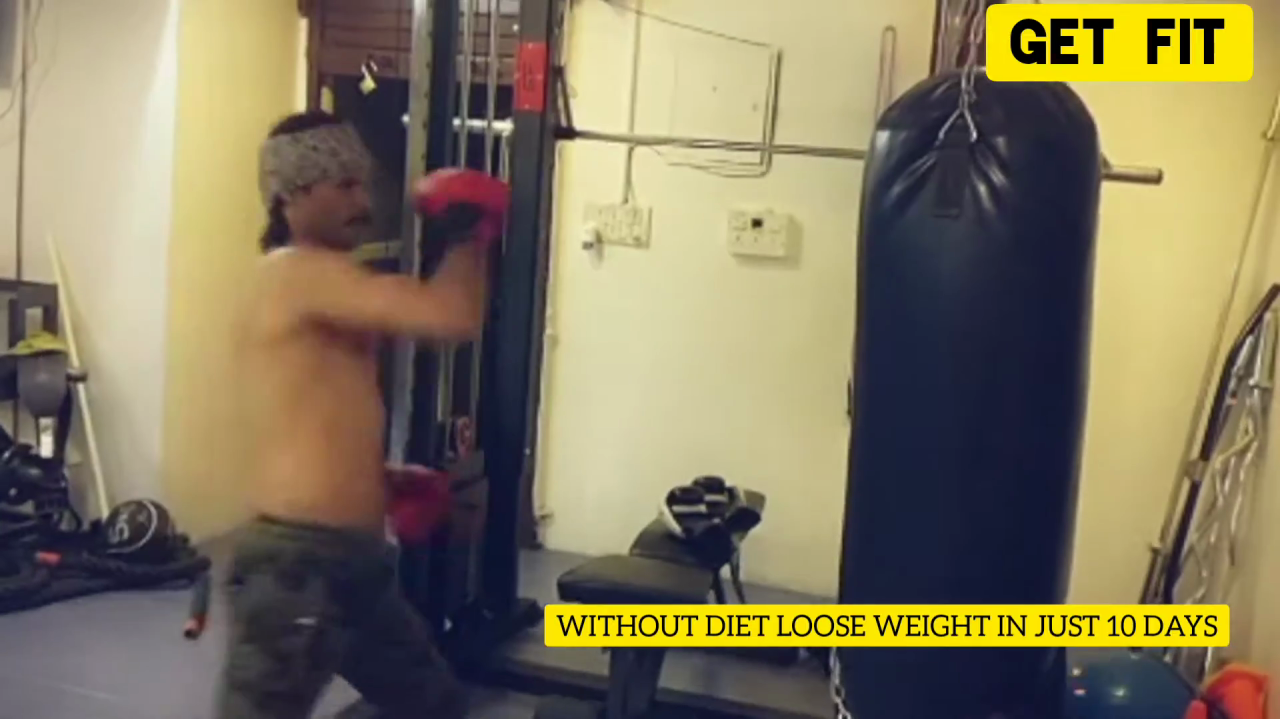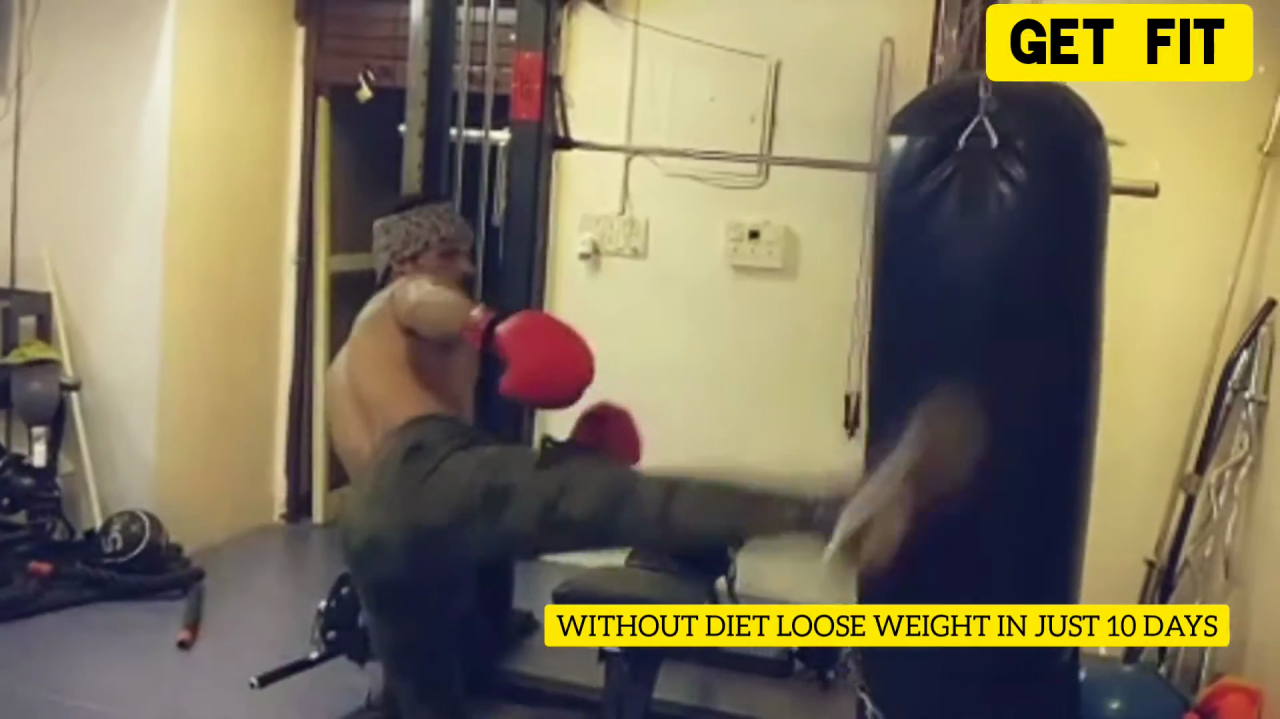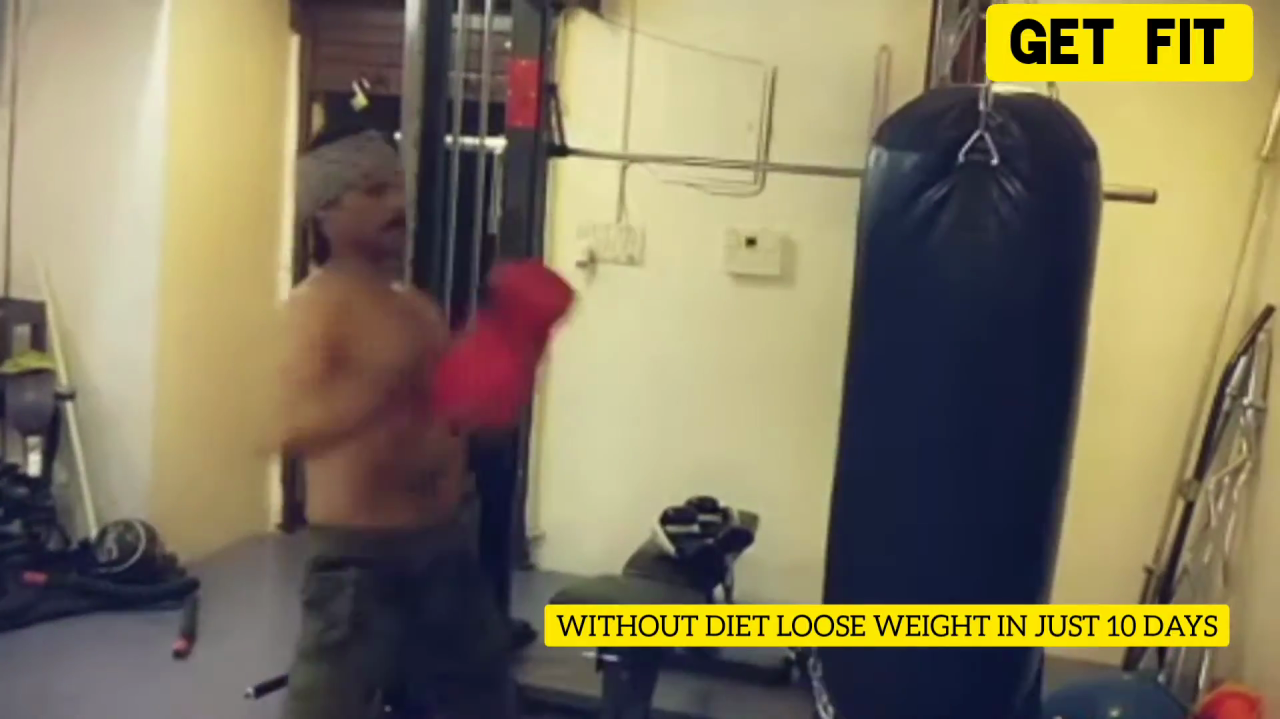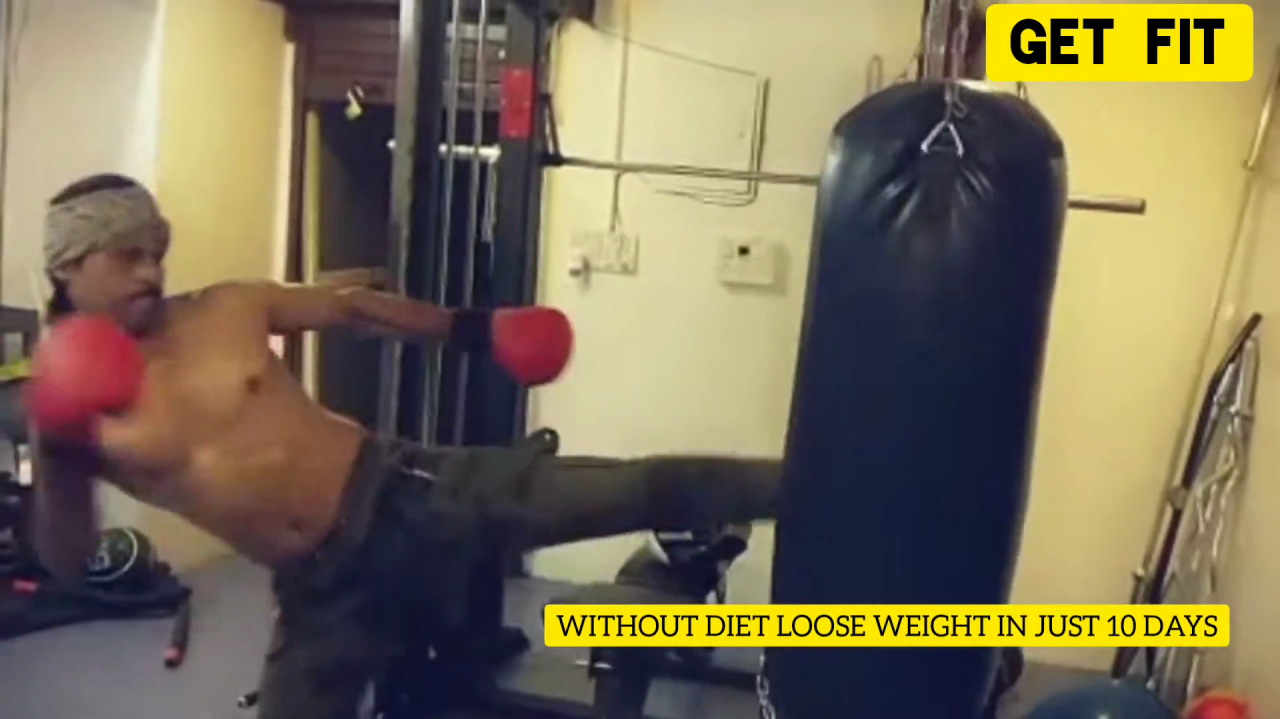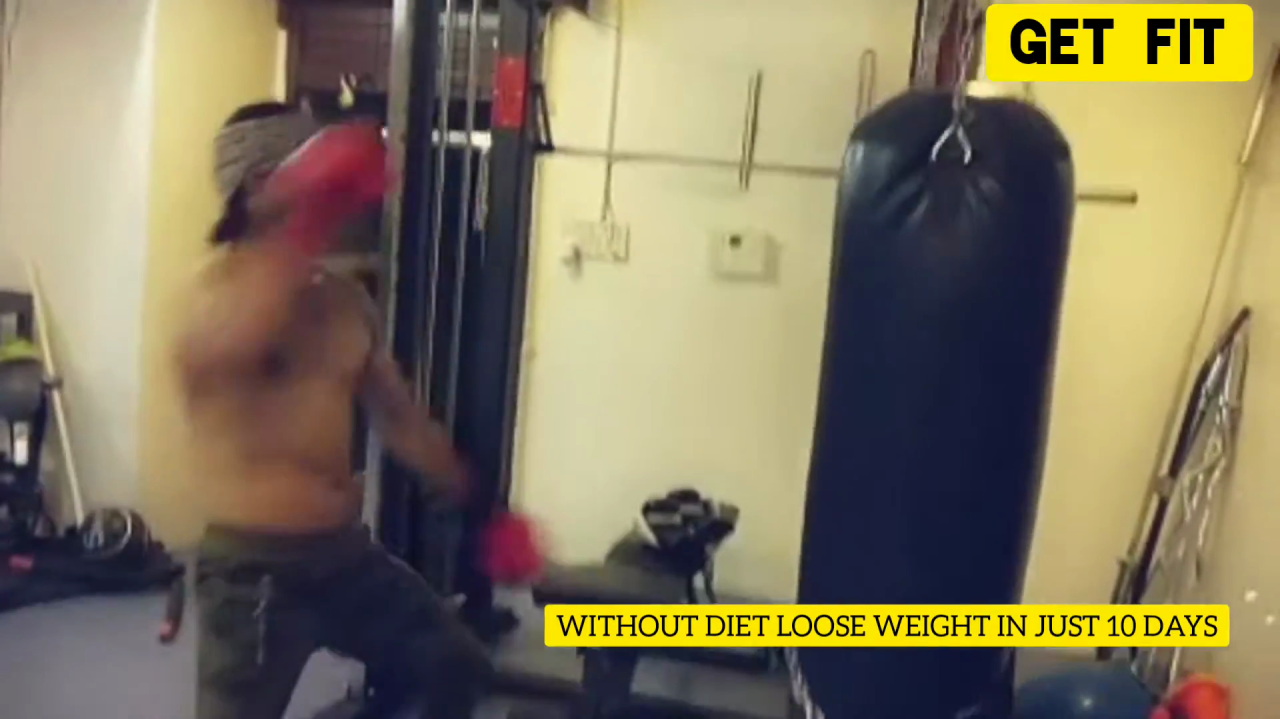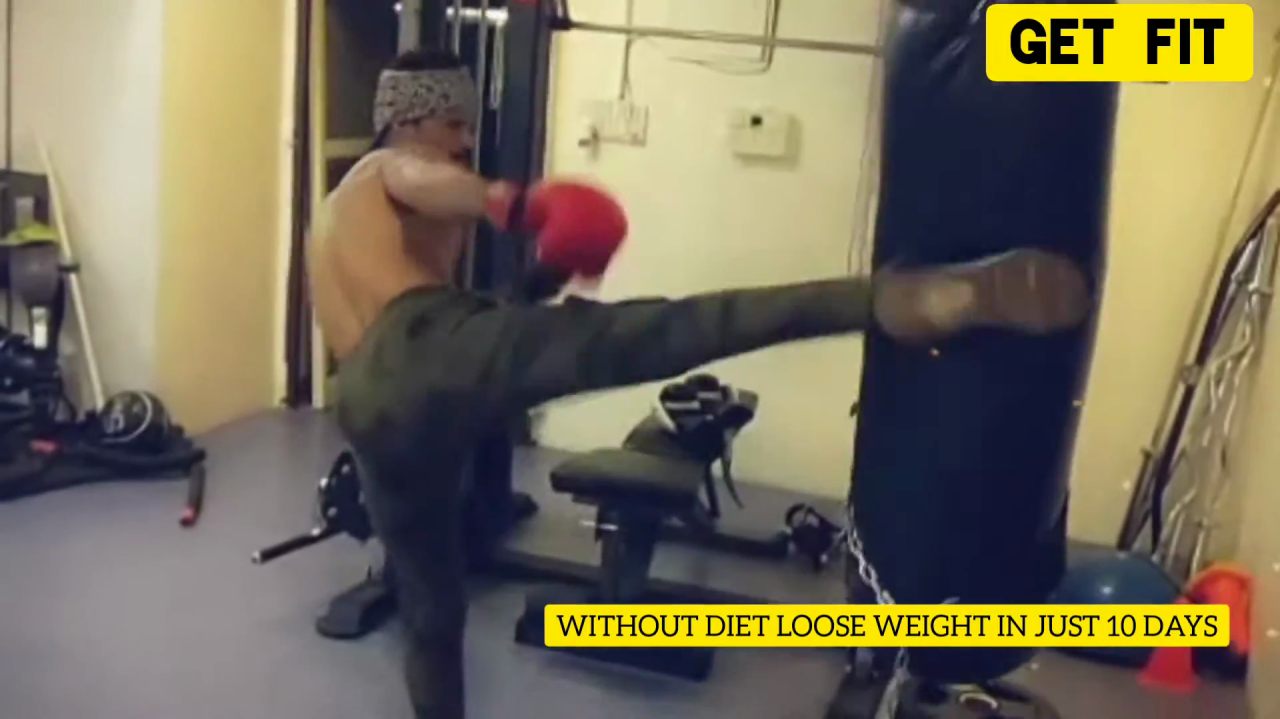
dt=0.4s
person 1, frame 1
left shoulder: (326, 289)
right shoulder: (306, 275)
right elbow: (452, 317)
left wrist: (385, 481)
right wrist: (470, 236)
left hip: (356, 563)
right hip: (298, 574)
person 1, frame 2
left shoulder: (349, 364)
right shoulder: (407, 297)
right elbow: (436, 311)
right wrist: (491, 330)
left hip: (373, 526)
right hip: (426, 473)
right knee: (642, 500)
right ankle: (852, 509)
person 1, frame 3
left shoulder: (417, 309)
right shoulder: (316, 310)
right elbow: (294, 430)
right wrist: (410, 371)
left hip: (446, 563)
right hip: (361, 573)
person 1, frame 4
left shoulder: (231, 308)
left elbow: (349, 303)
right elbow: (68, 559)
left wrist: (468, 325)
right wrist: (61, 461)
left hip: (402, 499)
right hip: (324, 584)
left knee: (638, 491)
left ankle: (784, 486)
person 1, frame 5
left shoulder: (343, 297)
right shoulder: (221, 285)
left elbow: (402, 419)
right elbow: (228, 343)
right wrist: (296, 223)
left hip: (347, 552)
right hip: (259, 573)
left knee: (458, 668)
person 1, frame 6
left shoulder: (343, 206)
right shoulder: (395, 165)
right elbow: (433, 184)
right wrist: (516, 204)
left hip: (363, 398)
right hip: (423, 340)
left knee: (430, 605)
right knee: (675, 329)
